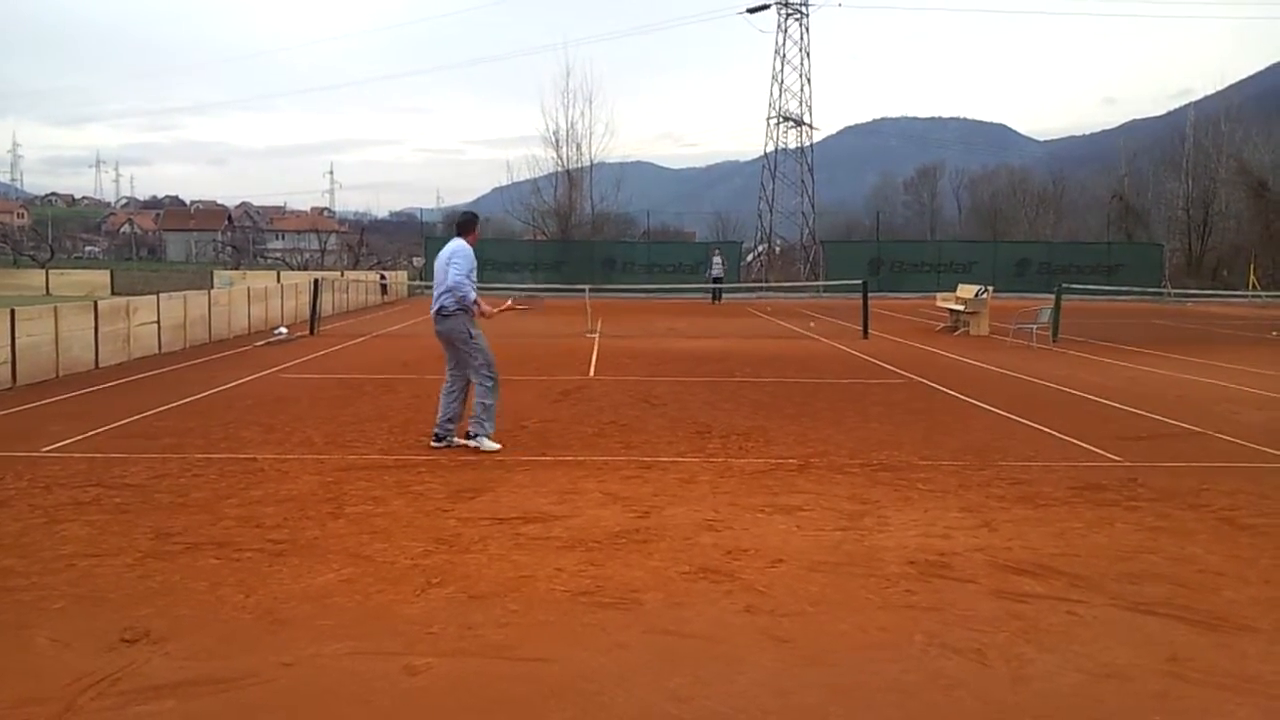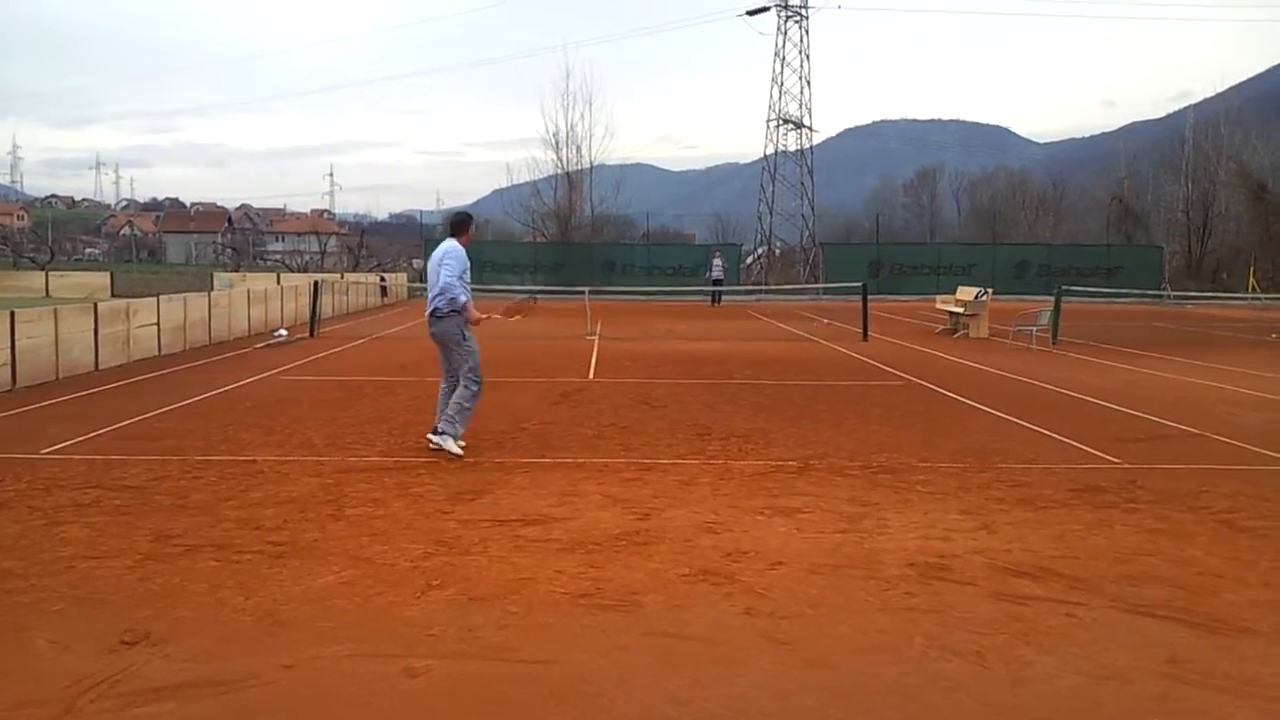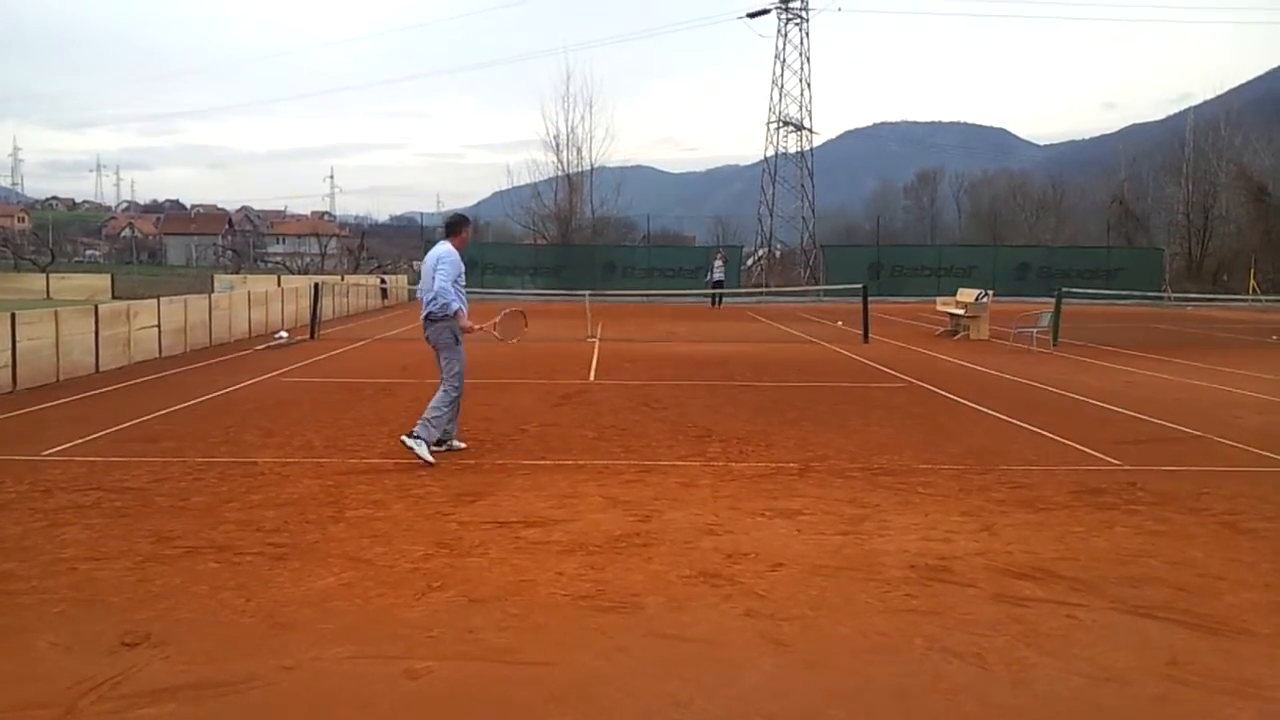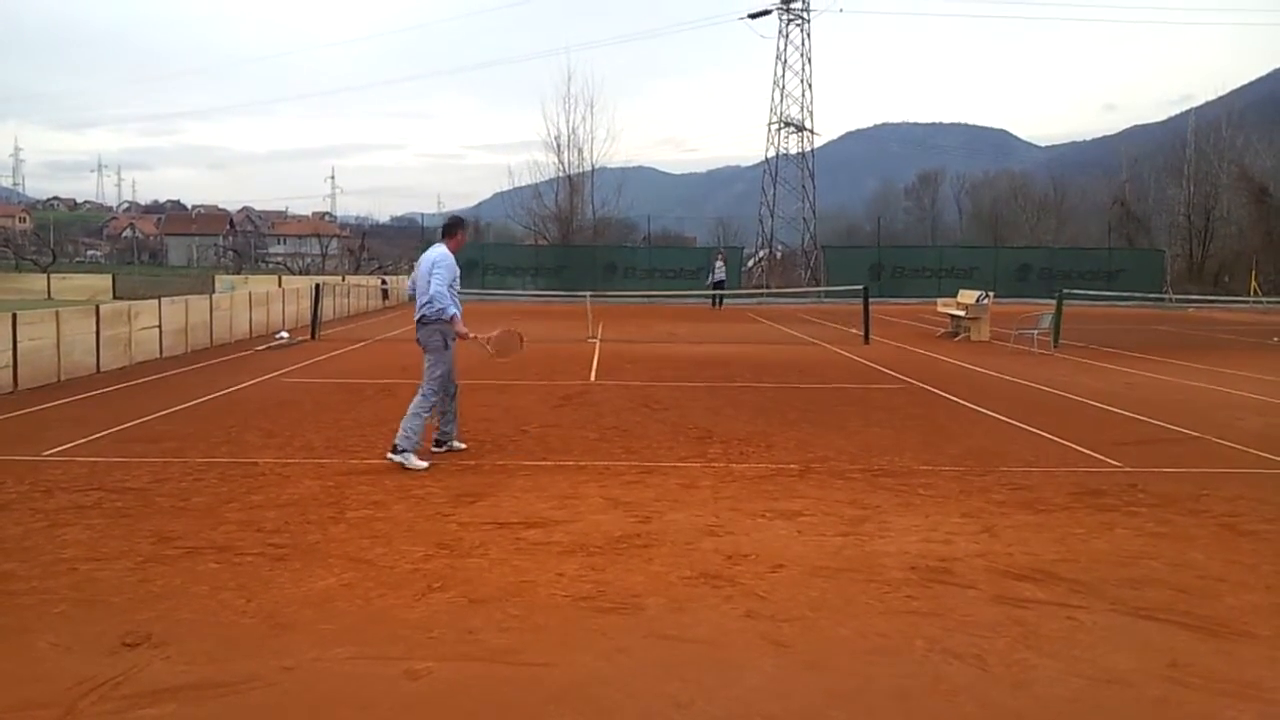
dt=0.1s
person 1, frame 1
left shoulder: (446, 250)
right shoulder: (463, 249)
right elbow: (456, 282)
left wrist: (475, 304)
right wrist: (478, 304)
left hip: (443, 319)
right hip: (458, 320)
left knee: (456, 378)
right knee: (486, 375)
left ankle: (443, 433)
right ankle: (478, 432)
person 1, frame 2
left shoulder: (440, 251)
right shoulder: (456, 251)
right elbow: (450, 285)
right wrist: (468, 310)
left hip: (438, 321)
right hip: (452, 321)
left knee: (451, 381)
right knee: (471, 379)
left ankle: (446, 431)
right ankle: (445, 430)
person 1, frame 3
left shoulder: (435, 253)
right shoulder: (450, 254)
left elbow: (423, 291)
right elbow: (443, 289)
right wrist: (460, 316)
left hip: (434, 324)
right hip: (446, 325)
left knee: (449, 384)
right knee: (452, 386)
left ankle: (444, 437)
right ankle: (420, 435)
person 1, frame 4
left shoulder: (429, 255)
right shoulder: (445, 257)
left elbow: (412, 290)
right elbow: (439, 292)
right wrist: (456, 322)
left hip: (426, 325)
right hip: (439, 328)
left knee: (447, 386)
right knee: (432, 390)
left ankle: (445, 438)
right ankle: (403, 448)
